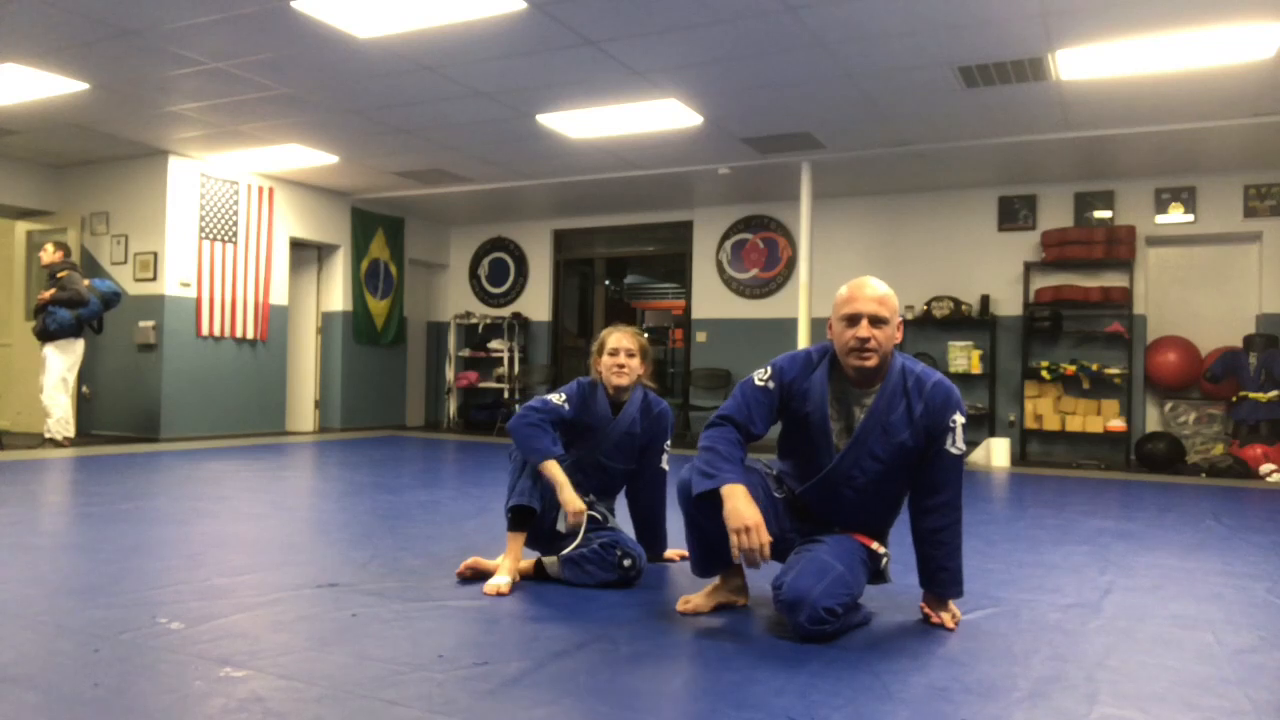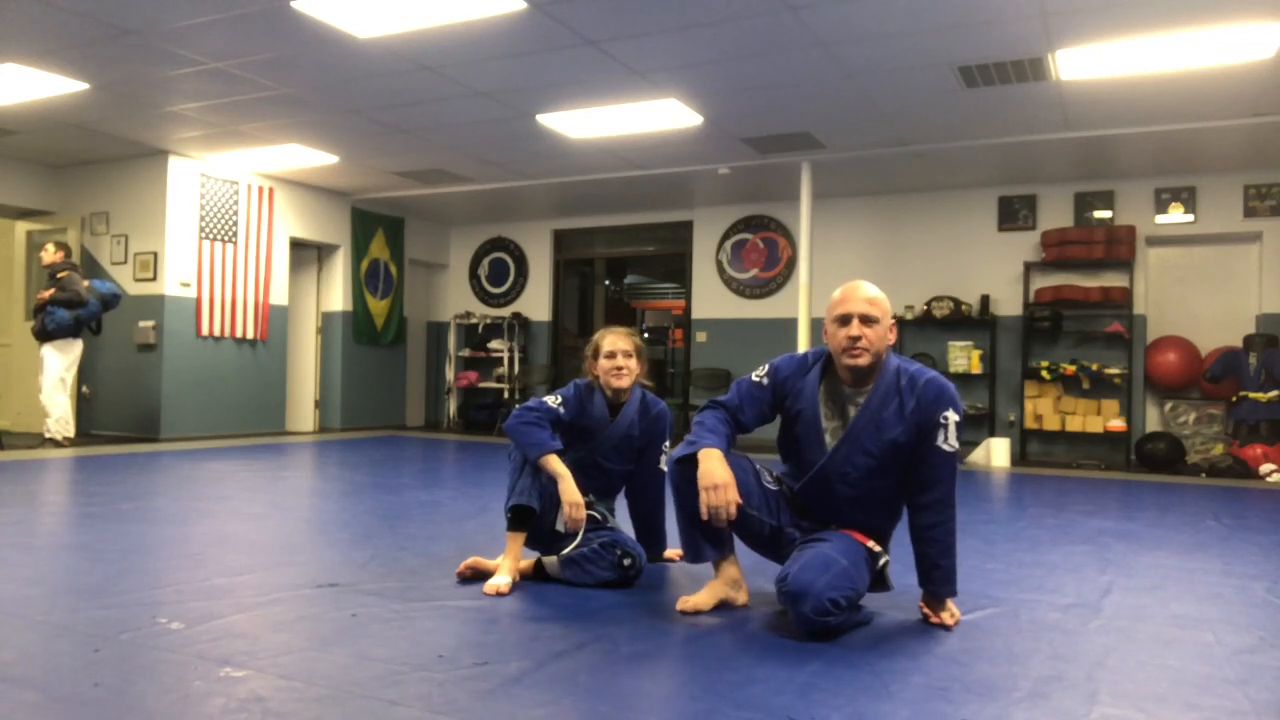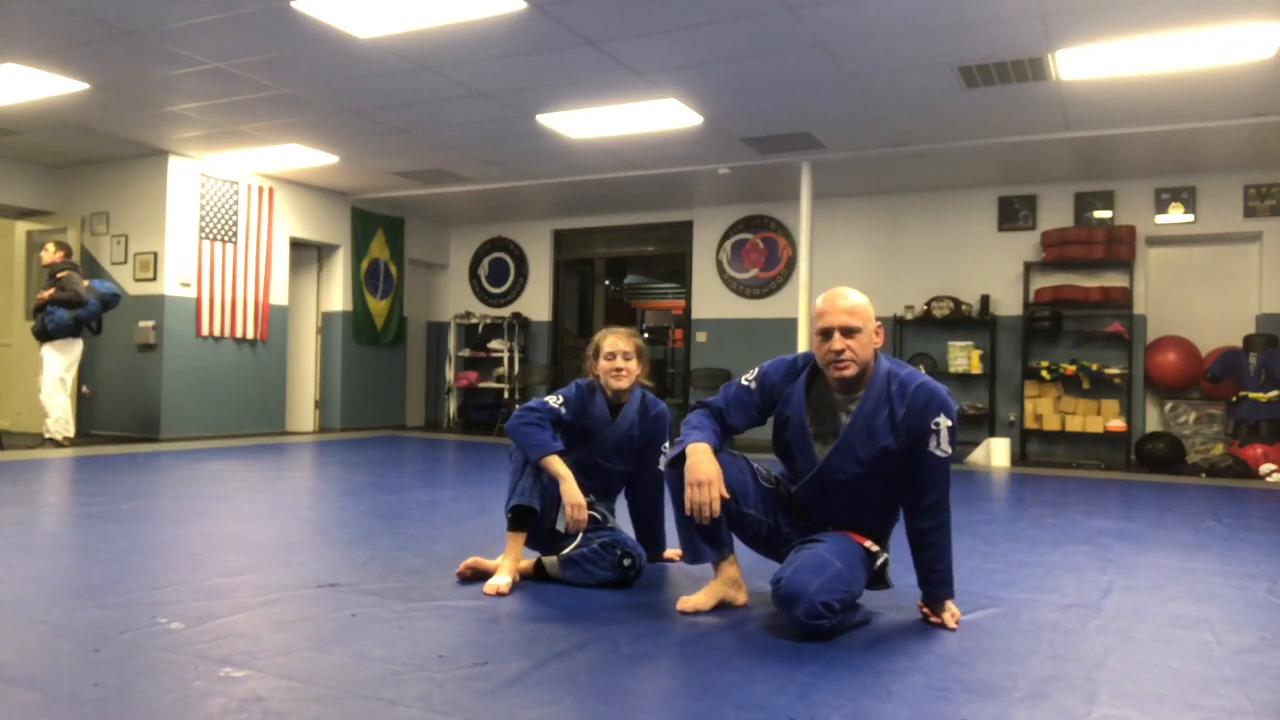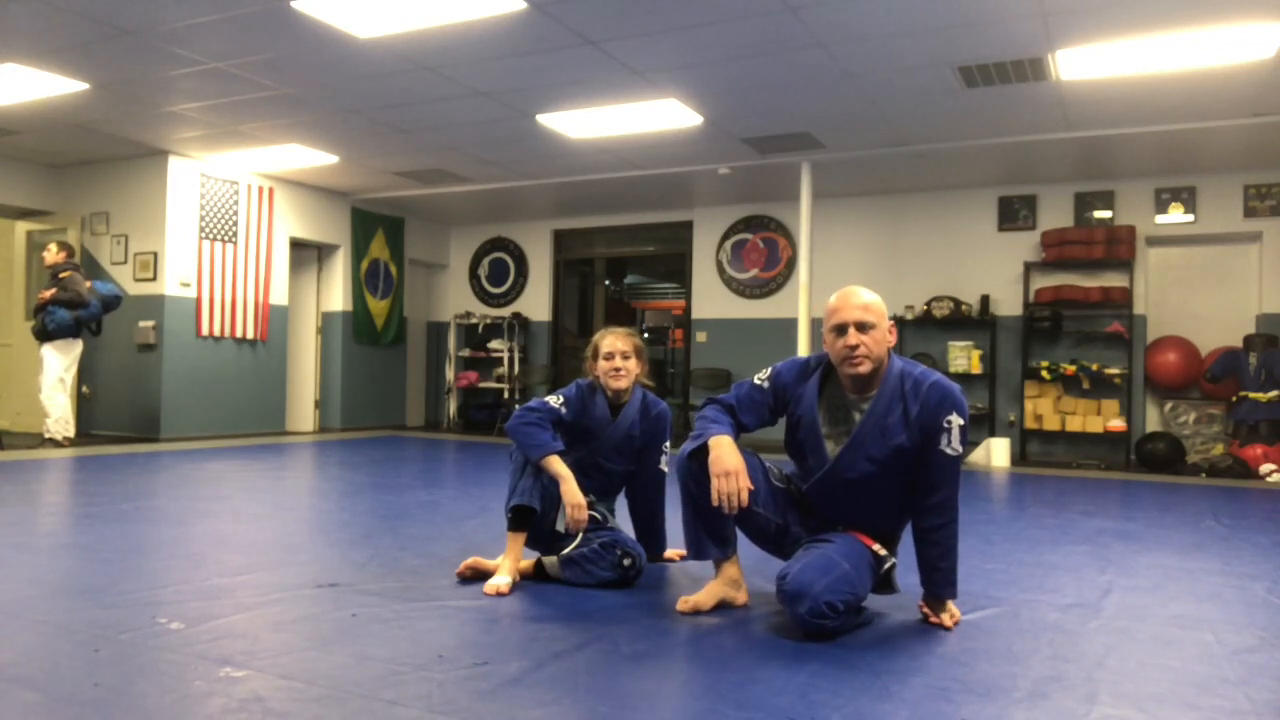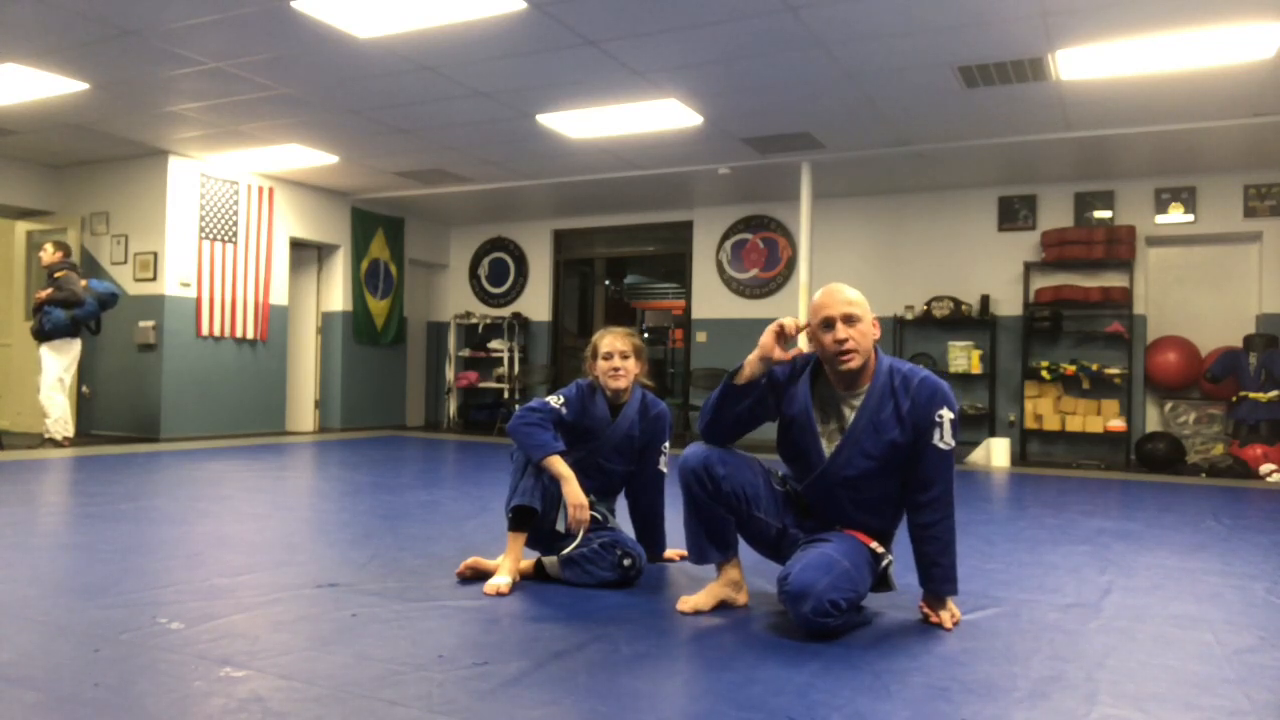
dt=1s
person 1, frame 1
left shoulder: (934, 398)
right shoulder: (796, 371)
left elbow: (936, 503)
right elbow: (726, 427)
left wrist: (940, 592)
right wrist: (733, 492)
left hip: (851, 535)
right hip: (786, 504)
left knee: (808, 608)
right knee: (698, 481)
left ankle: (848, 608)
right ankle: (730, 582)
person 1, frame 2
left shoulder: (929, 395)
right shoulder: (795, 372)
left elbow: (932, 502)
right elbow: (724, 411)
left wrist: (938, 591)
right wrist: (709, 455)
left hip: (853, 534)
right hip: (785, 510)
left knee: (812, 597)
right knee: (691, 461)
right ankle: (728, 578)
person 1, frame 3
left shoulder: (922, 400)
right shoulder: (785, 376)
left elbow: (928, 506)
right elbow: (711, 412)
left wrist: (938, 594)
right wrist: (698, 450)
left hip: (850, 535)
right hip: (784, 509)
left knee: (805, 603)
right knee: (685, 462)
right ankle: (728, 578)
person 1, frame 4
left shoulder: (935, 398)
right shoulder: (800, 377)
left elbow: (936, 506)
right elbow: (720, 409)
left wrist: (939, 593)
right wrist: (721, 443)
left hip: (859, 537)
right hip: (794, 510)
left knee: (809, 600)
right knee: (696, 457)
right ankle: (728, 576)
person 1, frame 5
left shoulder: (923, 394)
right shoulder: (792, 376)
left elbow: (931, 501)
right elbow: (713, 430)
left wrist: (938, 591)
right wrist: (757, 362)
left hip: (854, 536)
right hip: (789, 510)
left knee: (810, 597)
right knee: (699, 460)
right ankle: (729, 578)
person 2, frame 1
left shoulder: (656, 413)
right shoulder: (582, 393)
left elbow: (648, 485)
right elbow: (525, 421)
left wrist: (655, 548)
right wrist: (564, 489)
left hip: (590, 514)
right hip: (545, 507)
left knee: (631, 561)
right knee: (535, 443)
left ankle: (522, 567)
right ankle: (509, 561)
person 2, frame 2
left shoulder: (654, 413)
right shoulder: (579, 394)
left elbow: (647, 485)
right elbow: (521, 420)
left wrist: (654, 548)
right wrist: (564, 478)
left hip: (590, 515)
right hip: (544, 506)
left knee: (630, 560)
right knee: (532, 443)
left ankle: (524, 566)
right ankle: (508, 561)
person 2, frame 3
left shoulder: (654, 413)
right shoulder: (580, 394)
left elbow: (647, 485)
right elbow: (522, 420)
left wrist: (654, 548)
right wrist: (566, 479)
left hip: (590, 515)
right hip: (545, 506)
left knee: (630, 560)
right knee: (533, 446)
left ankle: (522, 567)
right ankle: (509, 561)
person 2, frame 4
left shoulder: (654, 413)
right shoulder: (580, 395)
left elbow: (648, 485)
right elbow: (522, 421)
left wrist: (654, 548)
right wrist: (565, 479)
left hip: (590, 515)
right hip: (545, 506)
left knee: (630, 560)
right knee: (534, 447)
left ankle: (522, 567)
right ankle: (509, 562)
person 2, frame 5
left shoulder: (654, 414)
right shoulder: (580, 395)
left elbow: (647, 486)
right elbow: (523, 421)
left wrist: (654, 548)
right wrist: (568, 479)
left hip: (591, 515)
right hip: (545, 506)
left knee: (630, 560)
right knee: (535, 448)
left ankle: (524, 567)
right ankle: (509, 562)
person 3, frame 1
left shoulder: (68, 275)
right shoulder: (54, 278)
left elbow: (82, 296)
right elbow: (41, 310)
left wrist: (51, 297)
right wrist: (42, 303)
left hip: (65, 344)
right hip: (52, 343)
left knee: (54, 392)
right knee: (51, 392)
left ankle: (58, 438)
right ankle: (59, 437)
person 3, frame 2
left shoulder: (69, 276)
right shoulder: (54, 279)
left elbow: (81, 297)
right elbow: (41, 310)
left wrist: (50, 297)
right wrist: (42, 302)
left hip: (63, 343)
right hip: (50, 343)
left knee: (52, 391)
right knee: (52, 391)
left ankle: (57, 438)
right ankle: (61, 436)
person 3, frame 3
left shoulder: (68, 275)
right shoulder: (54, 279)
left elbow: (80, 297)
right elbow: (39, 311)
left wrist: (50, 297)
right wrist: (42, 302)
left hip: (63, 343)
right hip: (51, 343)
left knee: (52, 391)
right knee: (55, 391)
left ankle: (58, 438)
right ankle: (60, 436)
person 3, frame 4
left shoulder: (70, 276)
right shoulder: (56, 278)
left elbow: (82, 297)
right elbow: (40, 310)
left wrist: (52, 297)
right wrist: (42, 301)
left hip: (63, 343)
right hip: (51, 343)
left knee: (52, 390)
right knee: (55, 390)
left ankle: (58, 437)
right ankle: (60, 436)
person 3, frame 5
left shoulder: (66, 275)
right shoulder: (54, 278)
left elbow: (77, 296)
right elbow: (39, 310)
left wrist: (48, 296)
right wrist: (40, 302)
left hip: (62, 343)
right hip: (51, 343)
left knee: (50, 390)
right knee: (55, 391)
left ankle: (57, 437)
right ankle: (61, 436)
